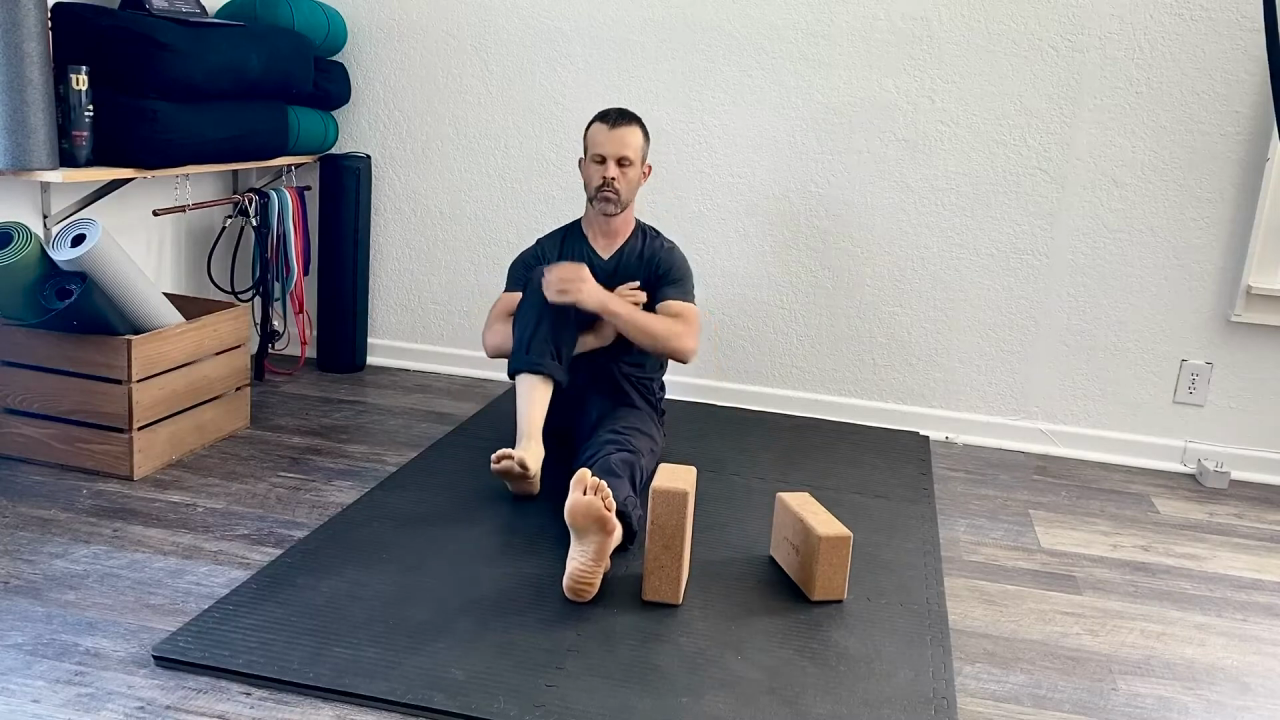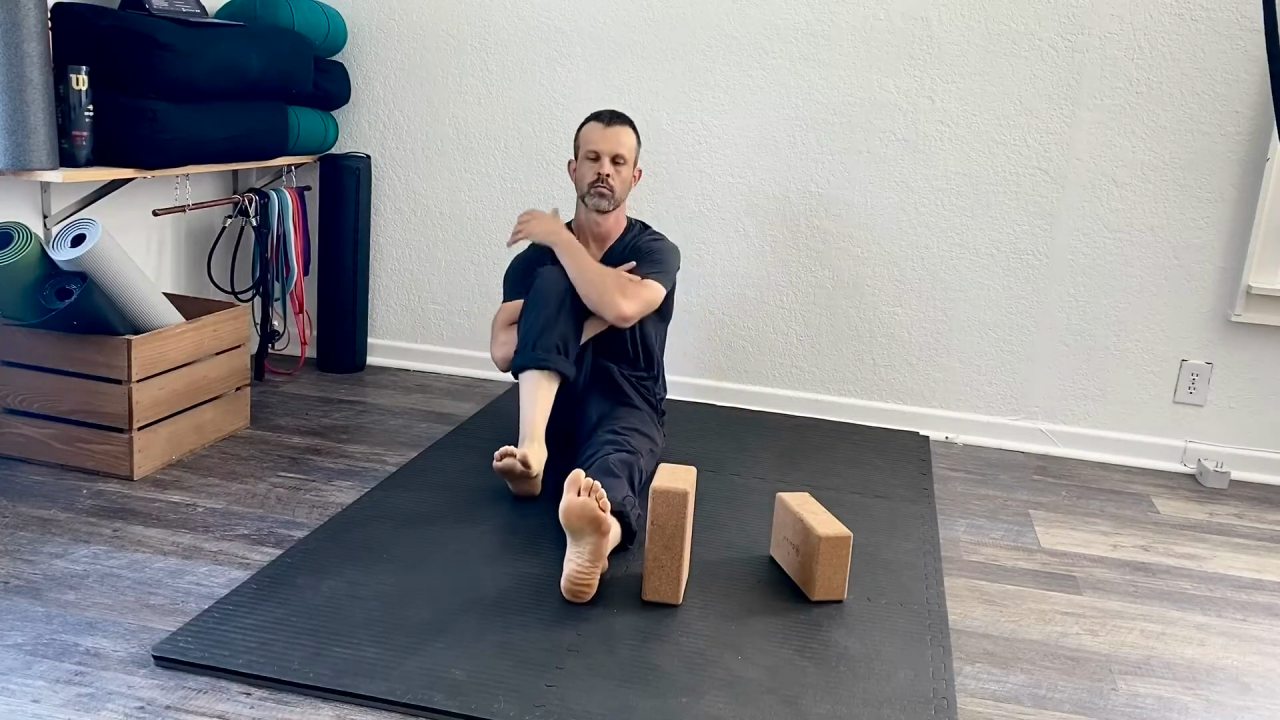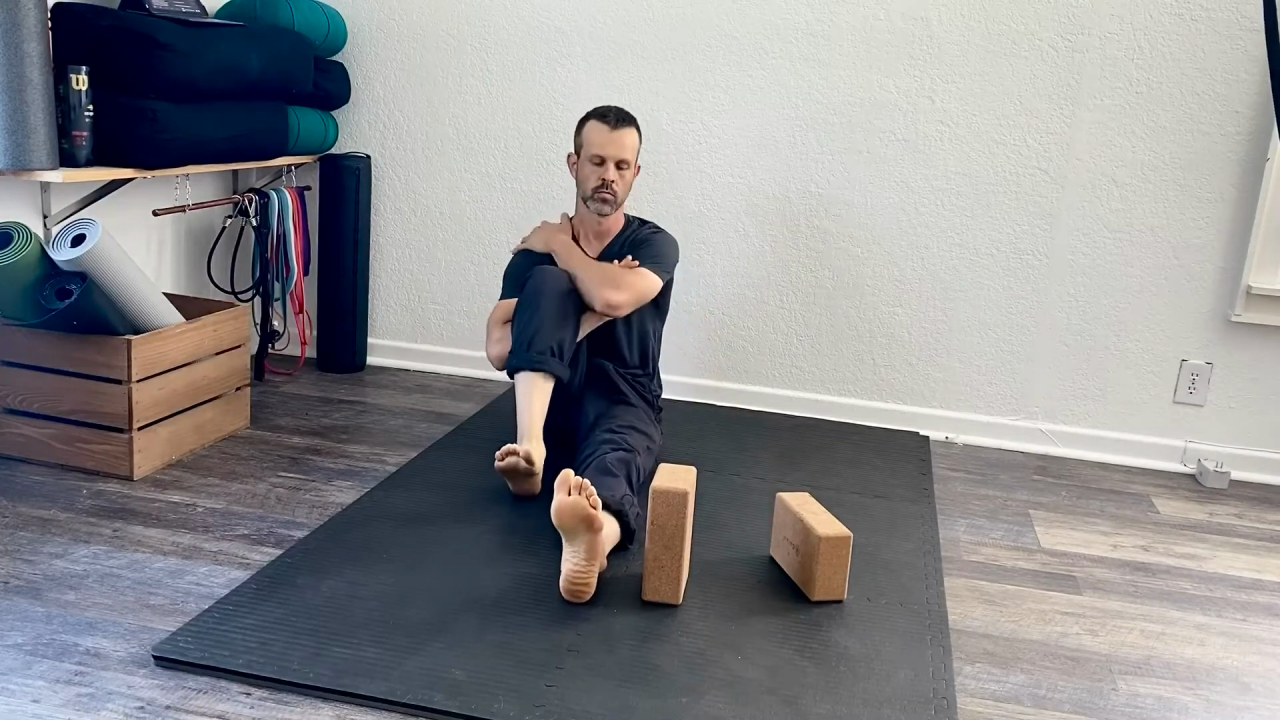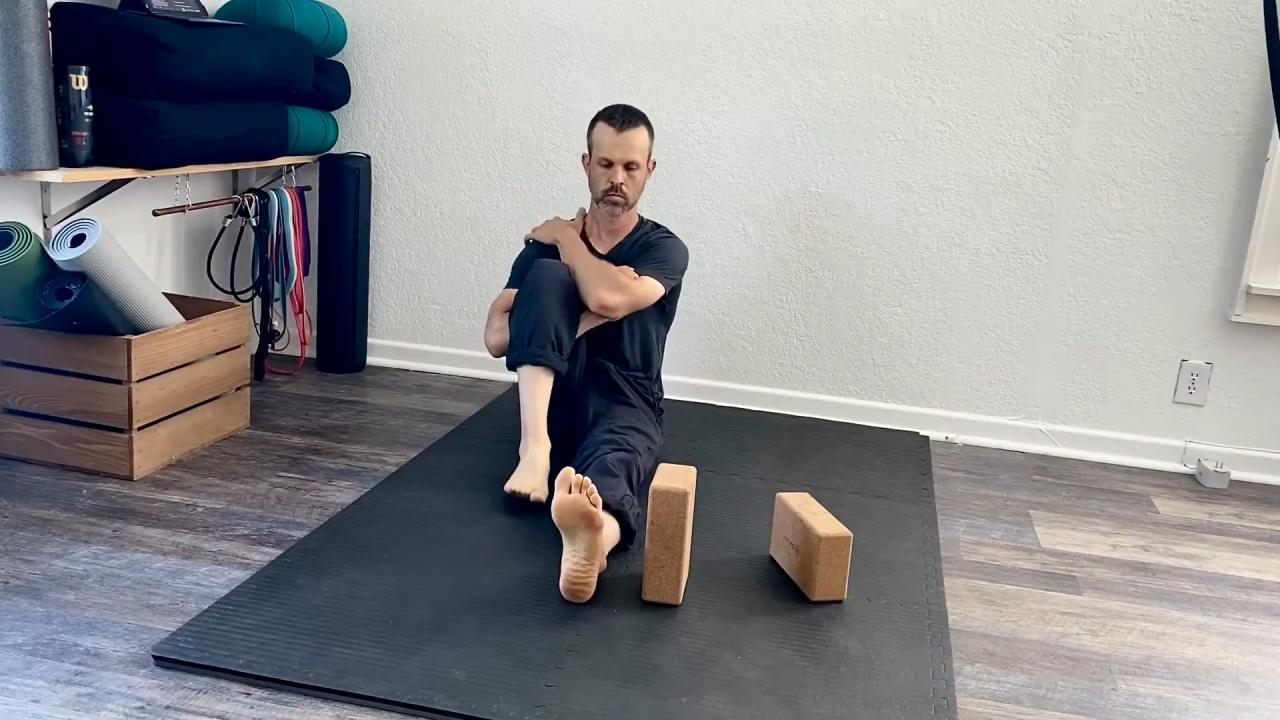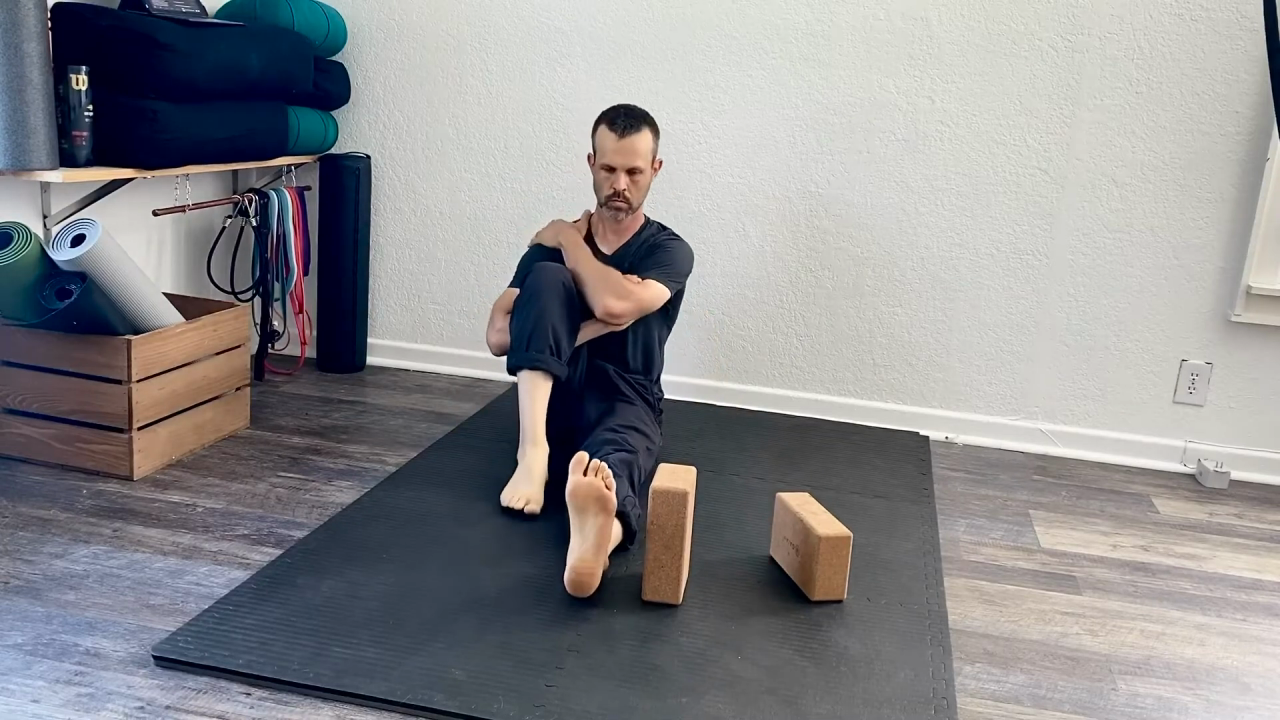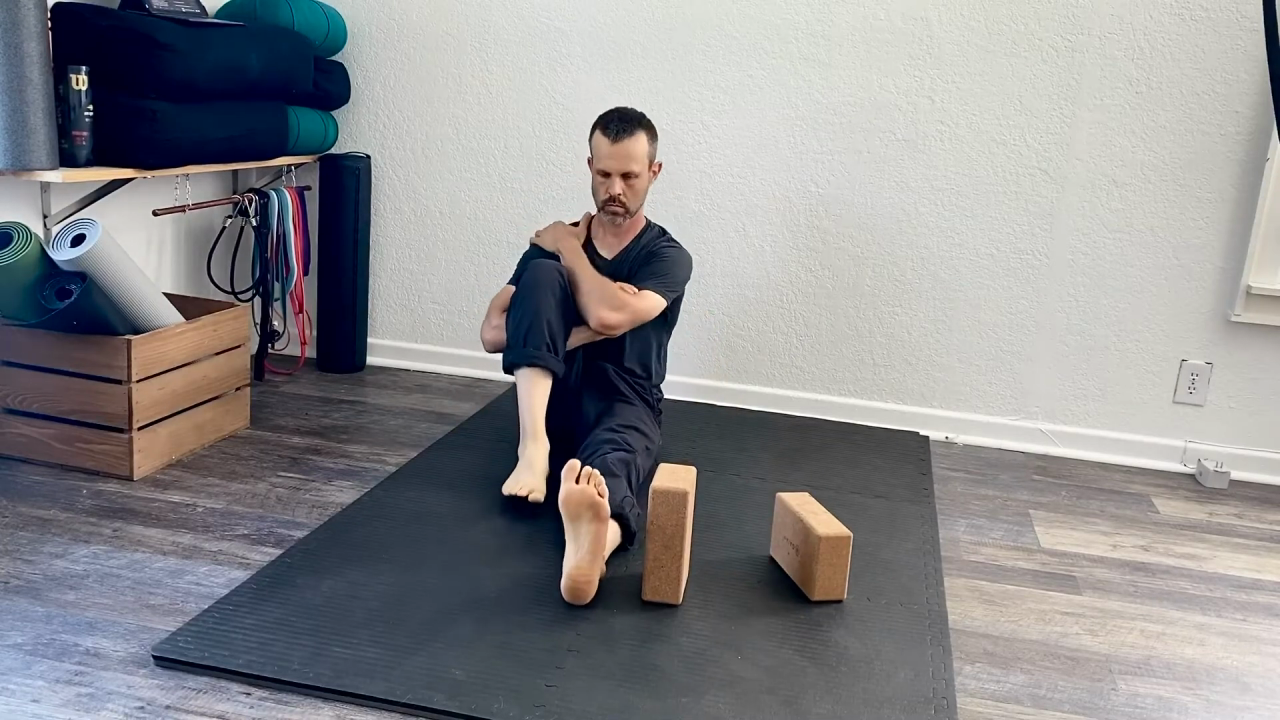
dt=0.3s
person 1, frame 1
left shoulder: (662, 256)
right shoulder: (547, 251)
left elbow: (684, 343)
right elbow: (495, 339)
left wrist: (601, 301)
right wrist: (597, 330)
left hip: (627, 406)
right hip: (556, 400)
left knee: (613, 466)
right knee: (542, 282)
left ankle: (597, 540)
right ankle: (531, 446)
person 1, frame 2
left shoulder: (655, 250)
right shoulder: (533, 258)
left elbow: (623, 308)
right elbow: (503, 351)
left wrist: (559, 237)
right wrist: (594, 318)
left hip: (627, 407)
right hip: (556, 402)
left knee: (611, 471)
right knee: (551, 285)
left ankle: (595, 541)
right ankle: (532, 448)
person 1, frame 3
left shoulder: (654, 244)
right shoulder: (533, 257)
left elbow: (615, 297)
right elbow: (499, 349)
left wrist: (559, 243)
right wrist: (593, 315)
left hip: (624, 406)
right hip: (554, 402)
left knee: (611, 466)
right knee: (547, 283)
left ankle: (593, 541)
right ankle: (531, 446)
person 1, frame 4
left shoulder: (664, 248)
right shoulder: (545, 247)
left elbow: (608, 297)
right elbow: (495, 337)
left wrist: (567, 238)
right wrist: (590, 317)
left hip: (625, 406)
right hip: (555, 399)
left knee: (610, 469)
right knee: (547, 277)
left ankle: (590, 544)
right ankle: (536, 446)
person 1, frame 5
left shoulder: (669, 251)
right shoulder: (549, 246)
left elbow: (615, 304)
right elbow: (497, 337)
left wrist: (571, 241)
right wrist: (595, 326)
left hip: (624, 406)
right hip: (555, 403)
left knee: (611, 465)
right knee: (547, 277)
left ankle: (594, 541)
right ankle: (533, 452)
person 1, frame 6
left shoulder: (668, 257)
right shoulder: (551, 246)
left elbow: (608, 316)
right elbow: (492, 332)
left wrist: (570, 248)
right wrist: (585, 332)
left hip: (624, 408)
right hip: (553, 402)
left knee: (609, 468)
right knee: (543, 277)
left ankle: (590, 549)
right ankle: (534, 448)
